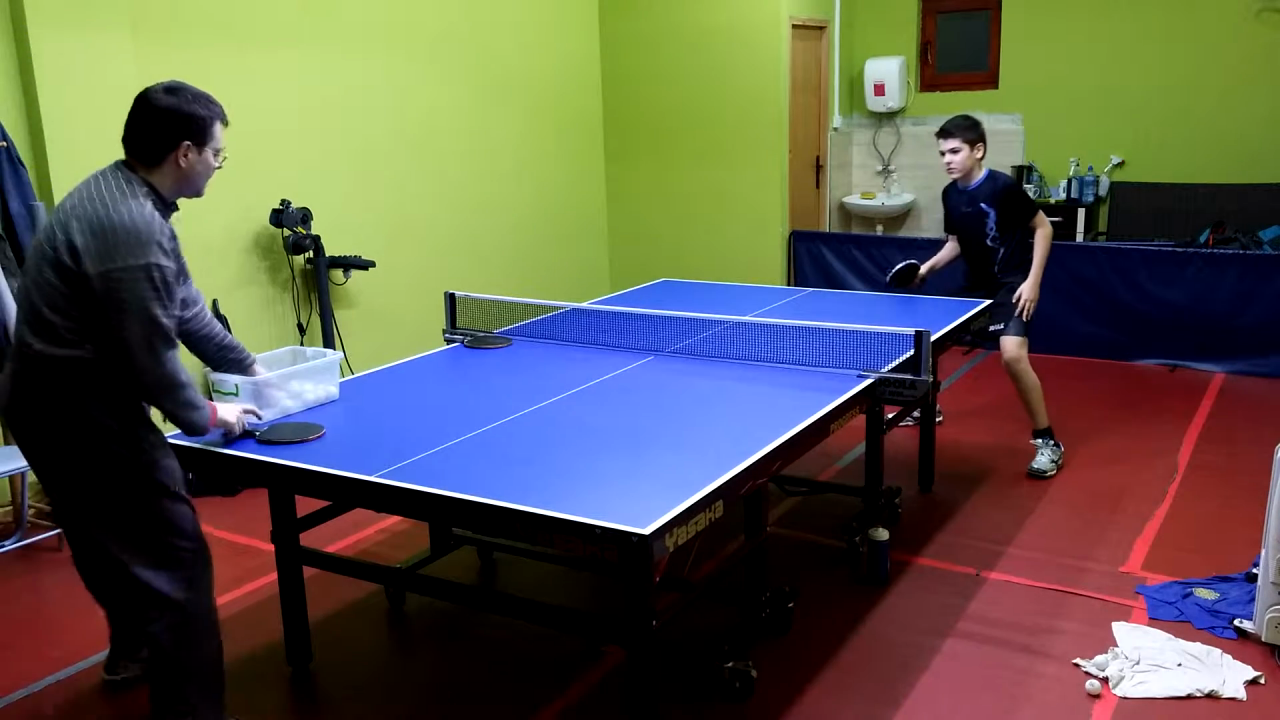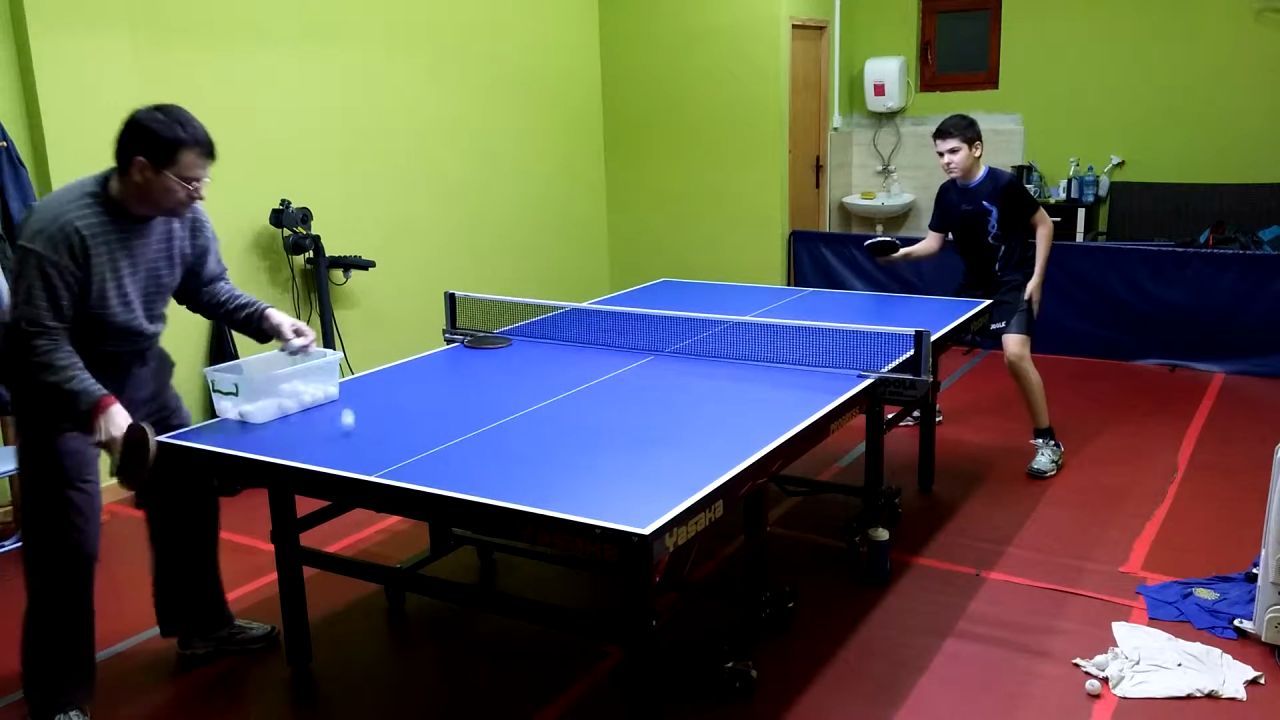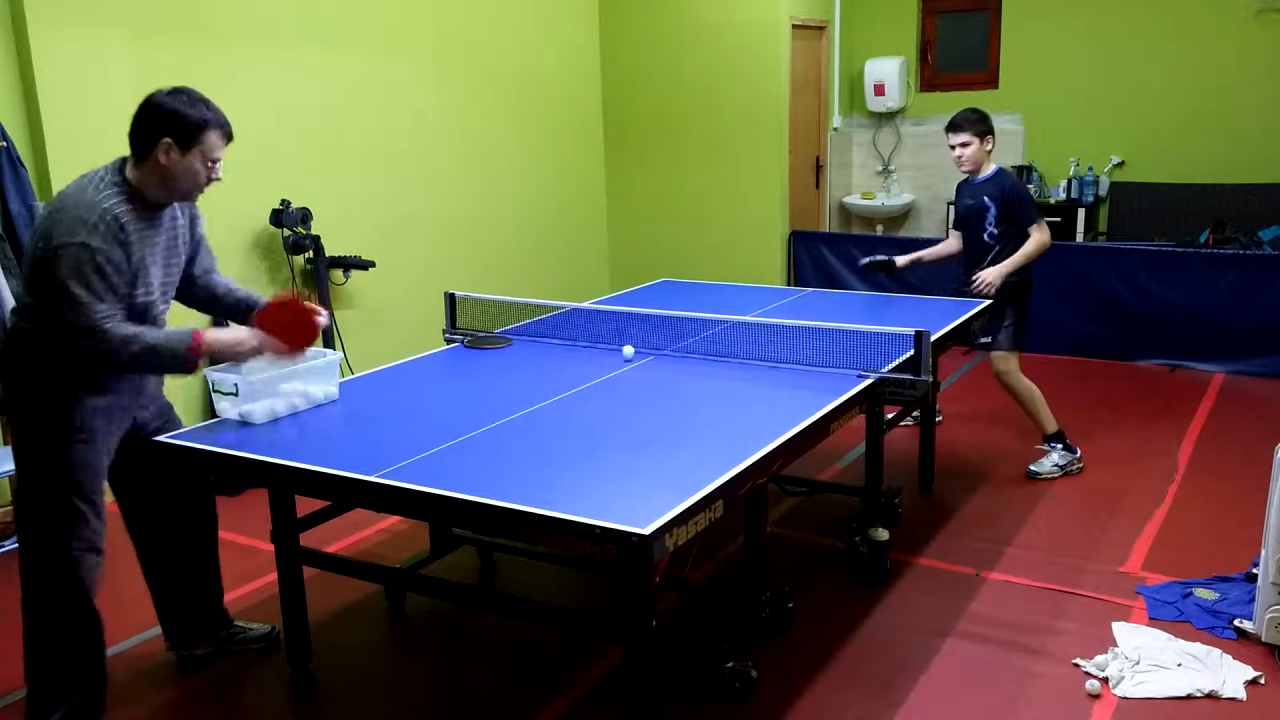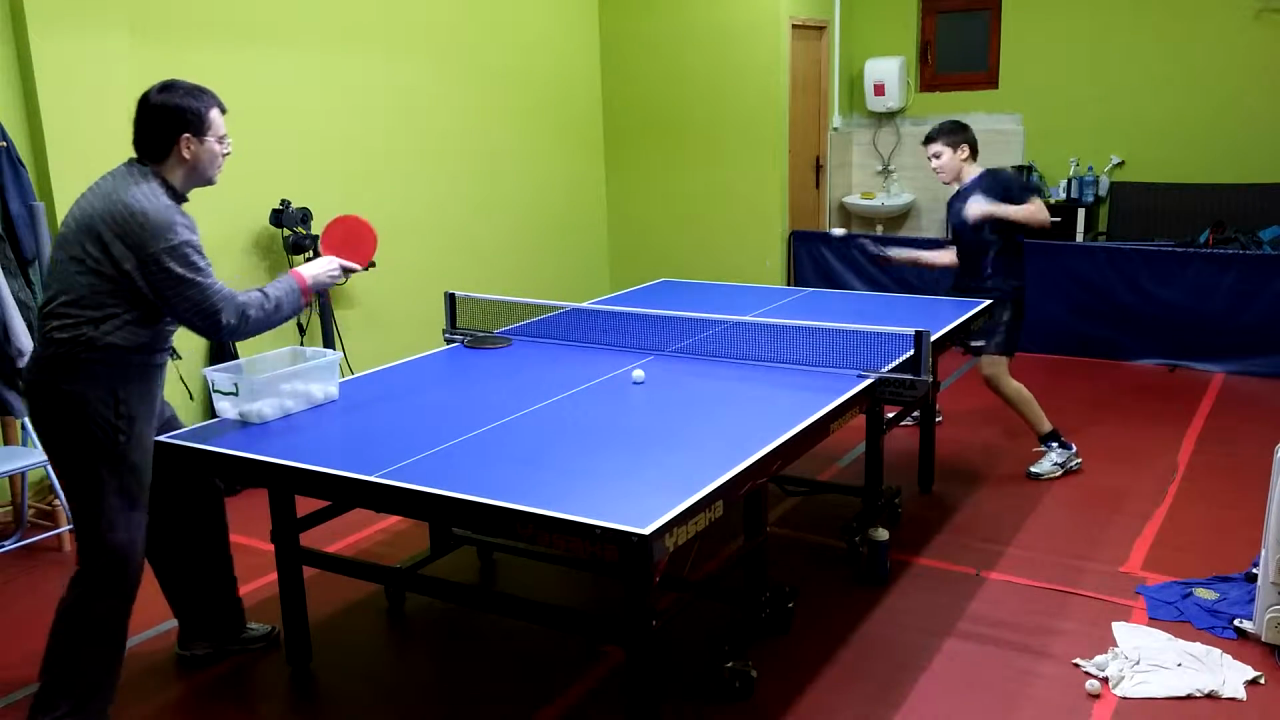
dt=1s
person 1, frame 1
left shoulder: (133, 198)
right shoulder: (133, 232)
left elbow: (181, 303)
right elbow: (149, 362)
left wrist: (243, 363)
right wrist: (205, 415)
left hip: (62, 399)
right hip: (81, 411)
left knee: (123, 540)
right knee: (173, 557)
left ankle: (137, 650)
person 1, frame 2
left shoulder: (185, 218)
right shoulder: (61, 229)
left elbow: (208, 286)
left wrist: (264, 317)
right wrist: (96, 408)
left hip: (139, 370)
right hip: (61, 389)
left knee: (189, 495)
right knee: (66, 543)
left ankle: (201, 625)
person 1, frame 3
left shoulder: (178, 206)
right shoulder: (87, 217)
left elbow: (198, 282)
right elbow: (91, 336)
left wrist: (264, 311)
right wrist: (203, 345)
left hip: (131, 384)
right hip: (60, 396)
left knee: (183, 502)
right knee: (70, 561)
left ankle: (199, 629)
person 1, frame 4
left shoulder: (141, 193)
right shoulder: (147, 215)
right elbow: (222, 317)
left wrist: (267, 289)
right wrist: (302, 282)
left hip: (126, 385)
right hip: (90, 395)
left knee: (191, 501)
right knee: (116, 554)
left ankle: (211, 627)
person 2, frame 1
left shoulder: (1004, 187)
right shoulder: (950, 194)
left elbow: (1042, 228)
left wrist: (1033, 280)
right wrist: (929, 266)
left hip: (1012, 284)
right hip: (975, 284)
left knee: (1013, 356)
left ankle: (1048, 442)
person 2, frame 2
left shoulder: (1004, 184)
right shoulder: (947, 192)
left elbow: (1044, 225)
right elbow: (934, 241)
left wrist: (1037, 277)
right wrist: (904, 252)
left hip: (1013, 282)
right hip: (974, 283)
left knee: (1015, 355)
left ankle: (1047, 442)
person 2, frame 3
left shoulder: (1008, 185)
right shoulder: (963, 189)
left elbow: (1042, 237)
left wrist: (1004, 270)
right wrist: (912, 257)
left hip: (1005, 290)
right hip: (972, 287)
left knee: (1004, 368)
left ankle: (1063, 448)
person 2, frame 4
left shoulder: (1000, 180)
right shoulder: (955, 202)
left elbow: (1042, 216)
left wrist: (992, 209)
right wrist: (911, 256)
left hip: (1000, 293)
right hip: (965, 292)
left knee: (992, 371)
left ankle: (1059, 447)
